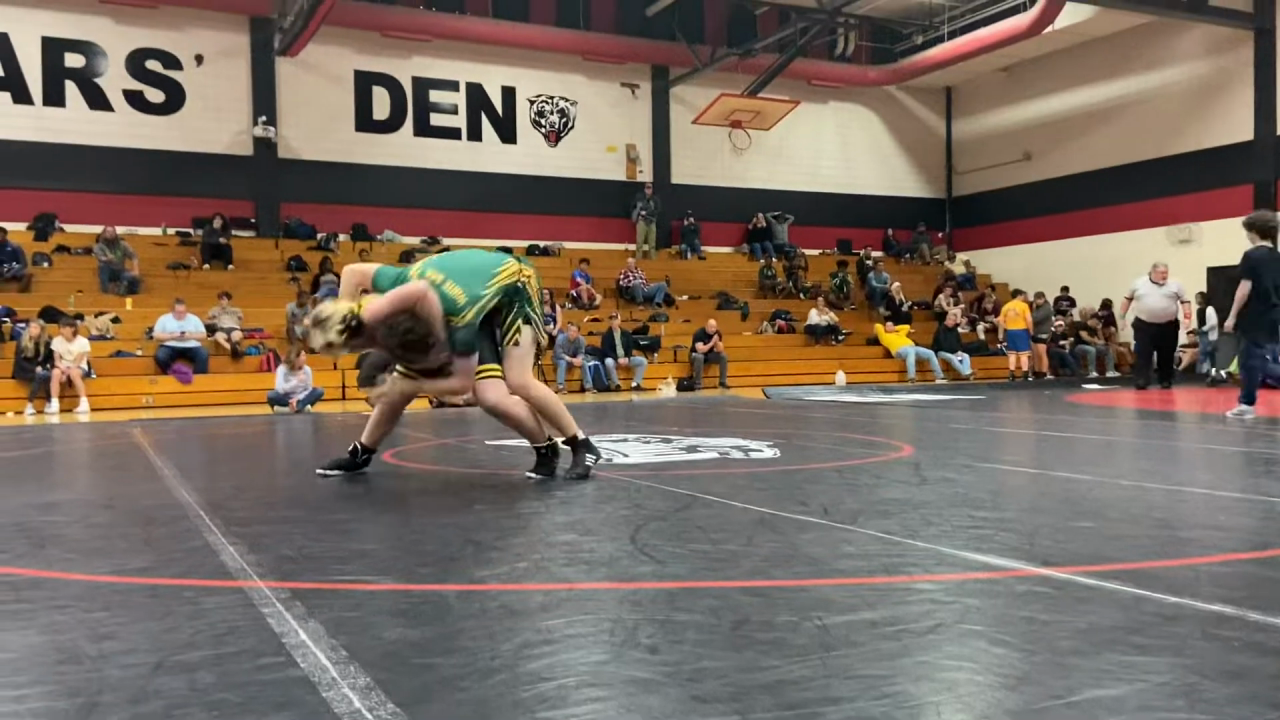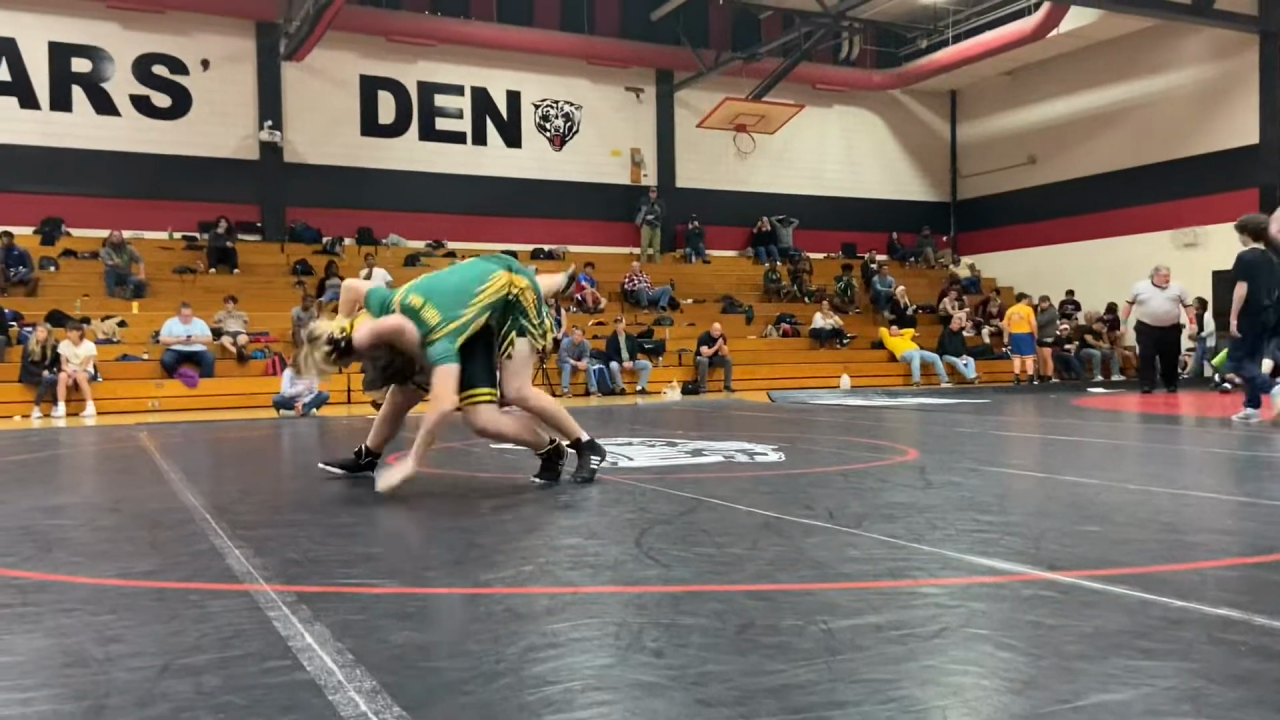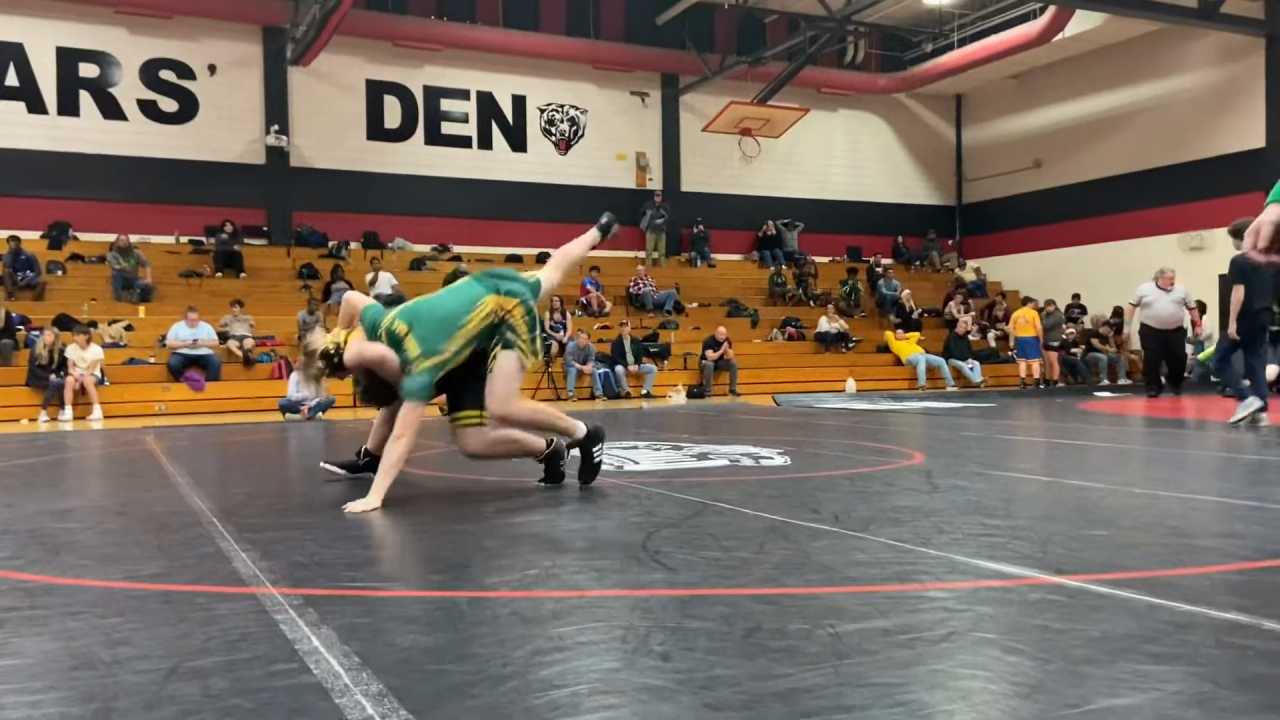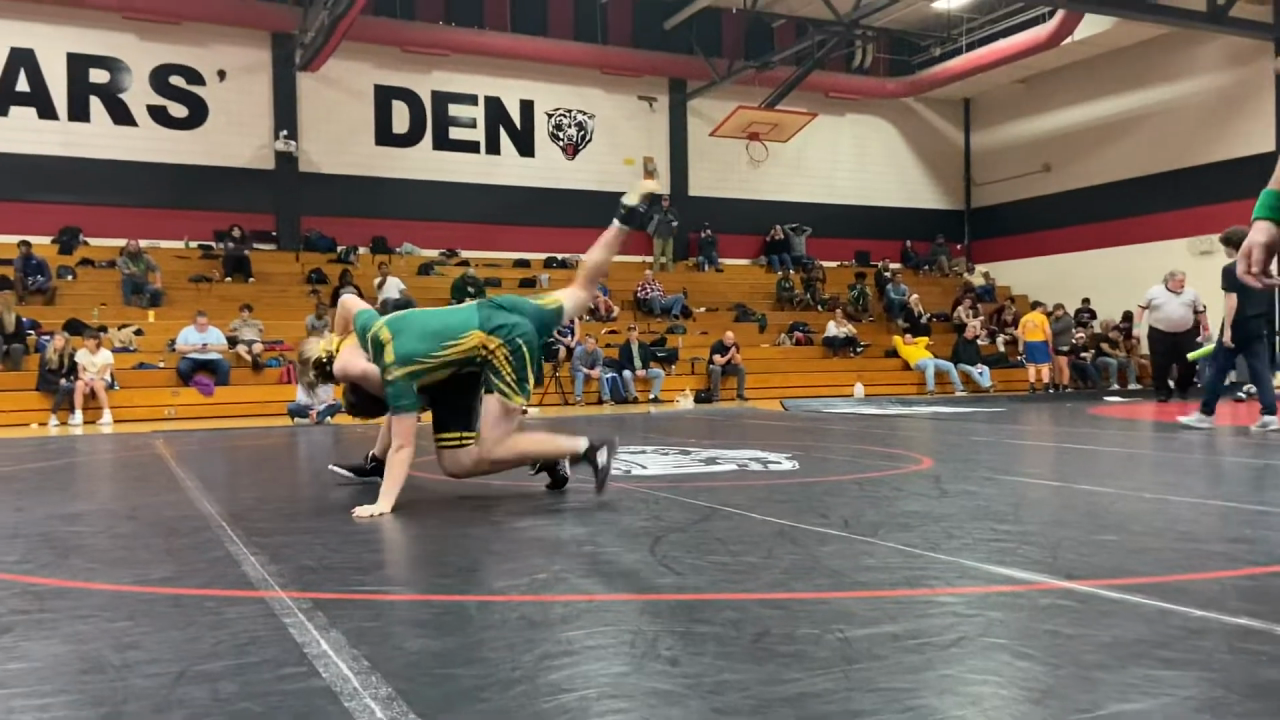
dt=0.1s
person 1, frame 1
left shoulder: (459, 323)
left elbow: (463, 382)
right elbow: (351, 273)
left wrist: (409, 386)
left hip: (512, 285)
left knee: (518, 383)
left ankle: (582, 446)
person 1, frame 2
left shoulder: (439, 337)
right shoulder: (384, 305)
left elbow: (445, 403)
right elbow: (352, 285)
left wrist: (414, 460)
right wrist: (343, 331)
left hip: (512, 289)
left knee: (517, 393)
left ankle: (587, 446)
person 1, frame 3
left shoulder: (420, 366)
right shoulder: (379, 324)
left elbow: (403, 438)
right elbow: (351, 299)
left wrist: (375, 496)
right wrist: (344, 339)
left hip: (509, 310)
left knee: (502, 409)
left ankle: (584, 436)
right ankle: (598, 231)
person 1, frame 4
left shoulder: (399, 378)
right shoulder: (373, 327)
left elbow: (404, 446)
right elbow: (349, 301)
left wrist: (385, 501)
left hip: (505, 344)
right hip: (490, 312)
left knee: (491, 450)
right knee: (581, 292)
left ankle: (590, 446)
right ankle: (627, 213)
person 2, frame 1
left shoulder: (1252, 255)
left elbow: (1245, 288)
left wrist: (1232, 316)
left hip: (1256, 317)
left knee: (1257, 361)
right knee: (1249, 361)
right ankle: (1246, 404)
person 2, frame 2
left shoulder: (1245, 257)
left elbow: (1241, 289)
left wrist: (1233, 319)
left hip: (1248, 318)
left knee: (1236, 361)
right knee: (1252, 361)
right ankle: (1252, 407)
person 2, frame 3
left shoulder: (1239, 261)
right shoulder: (1267, 263)
left elbow: (1238, 292)
right elbow: (1271, 293)
left wrist: (1232, 322)
left hip: (1245, 321)
right hip: (1263, 320)
left knee: (1220, 361)
right knee: (1256, 366)
left ankle: (1247, 399)
right ankle: (1260, 409)
person 2, frame 4
left shoulder: (1231, 269)
left elbow: (1231, 300)
left wrist: (1226, 329)
left hip: (1241, 327)
right hip: (1258, 328)
left knee: (1217, 371)
right knee: (1260, 371)
left ankle: (1205, 414)
